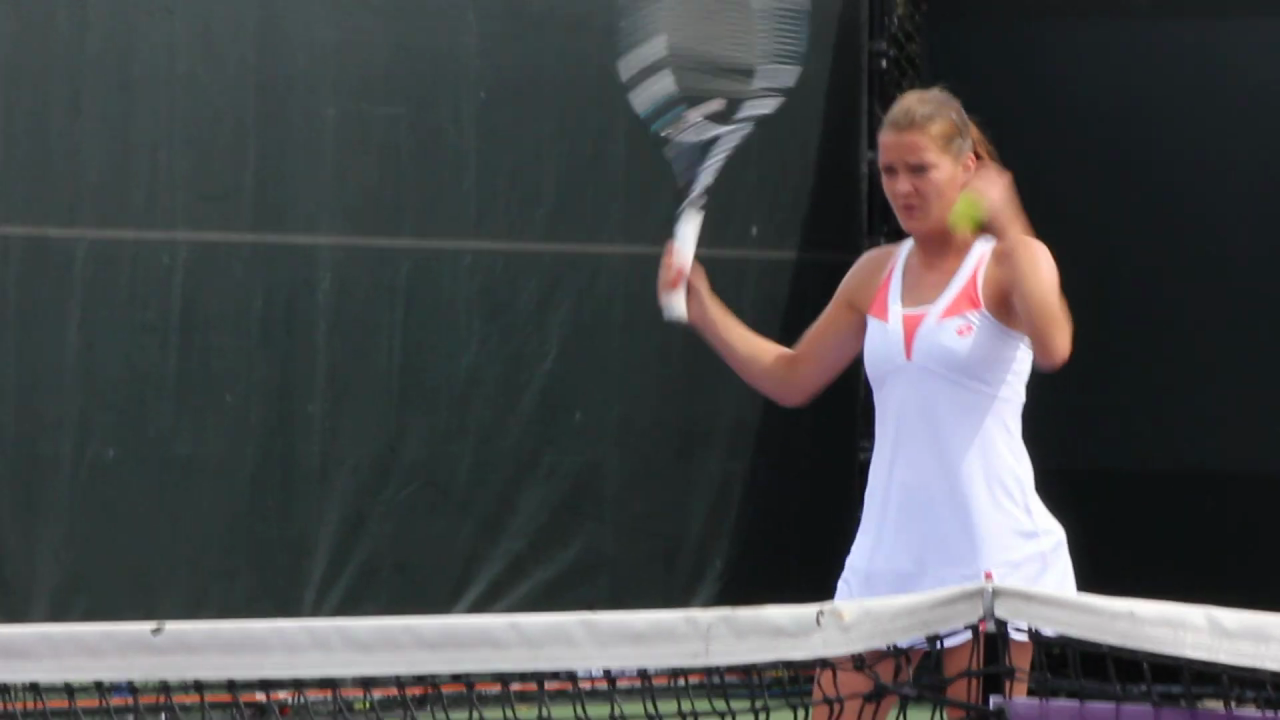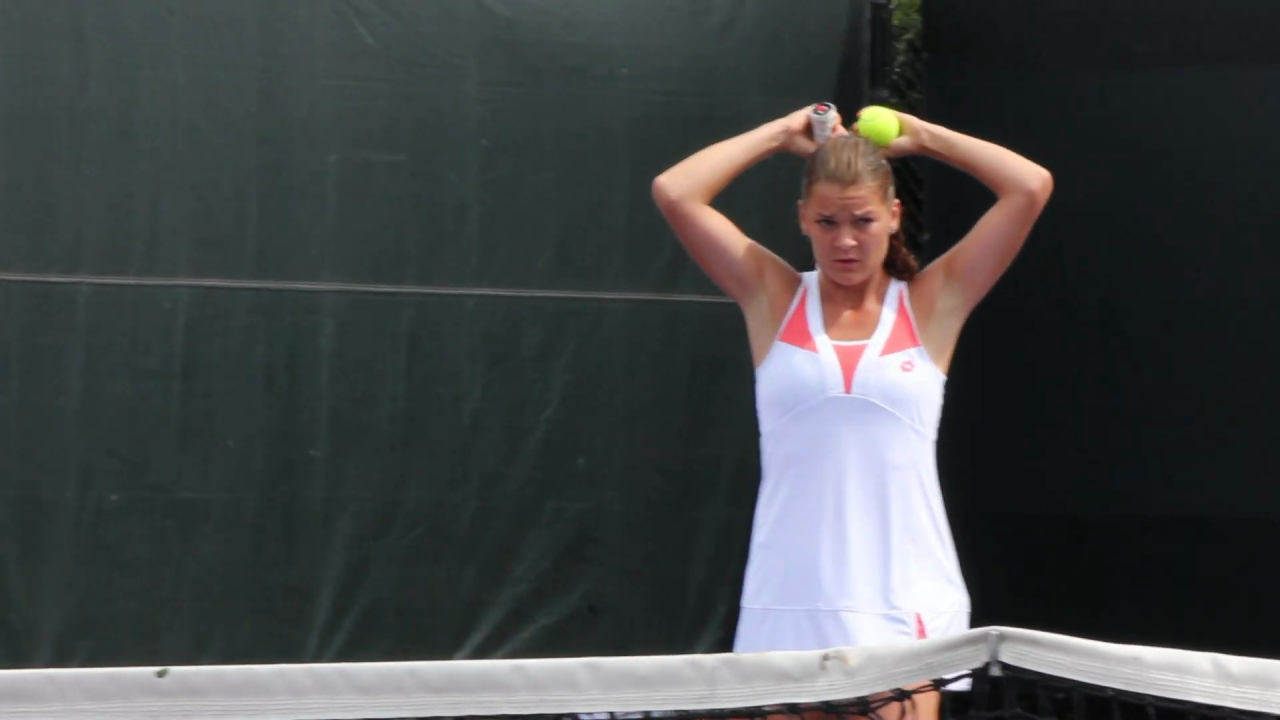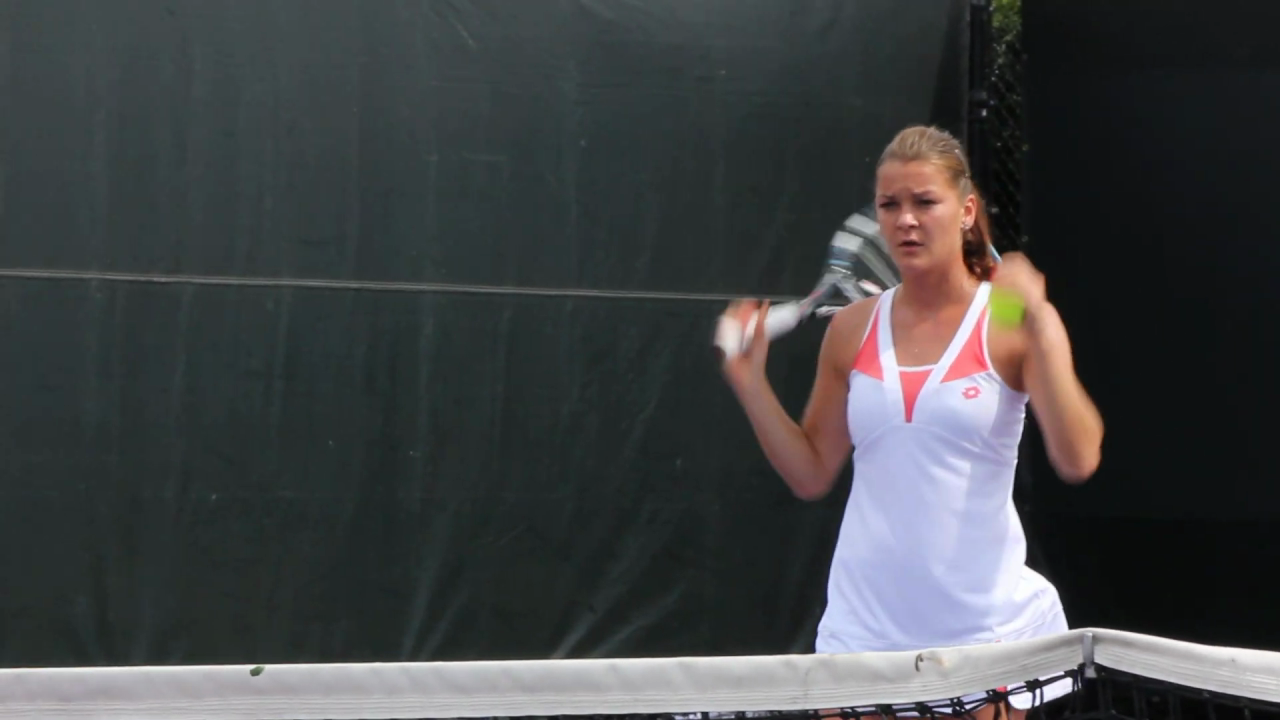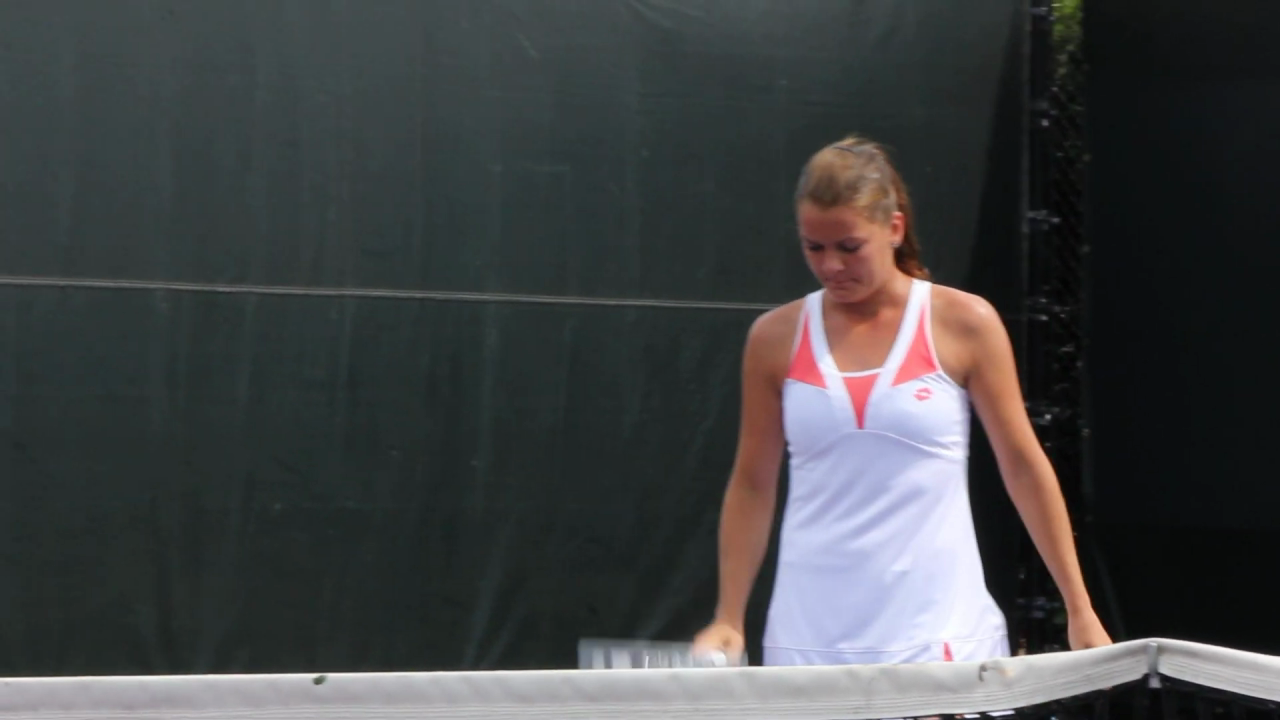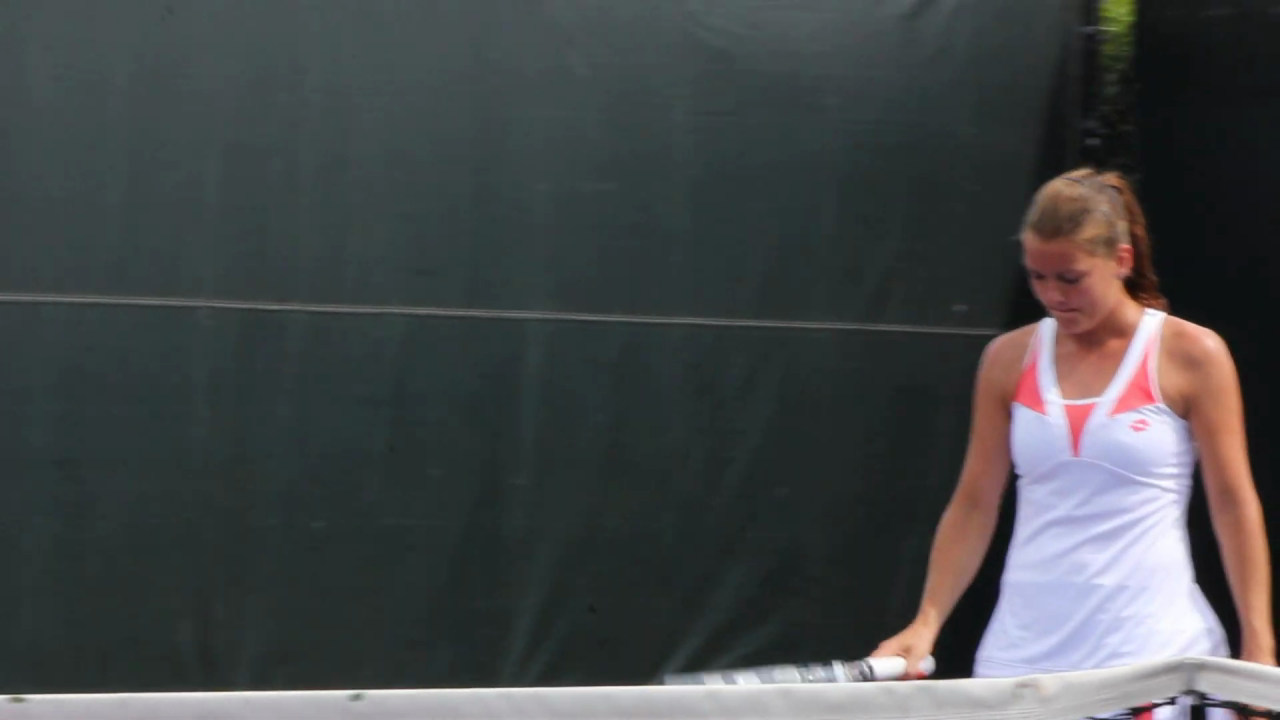
dt=1s
person 1, frame 1
left shoulder: (1011, 260)
right shoulder: (873, 272)
left elbow: (1054, 348)
right elbow: (790, 381)
left wrist: (1009, 222)
right wrist: (702, 305)
left hip: (992, 559)
right hip: (884, 554)
person 1, frame 2
left shoulder: (930, 305)
right shoulder: (773, 298)
left elbow: (1032, 186)
right elbow: (673, 192)
left wrist: (920, 136)
right wrist: (783, 133)
left hip: (902, 608)
right hip: (790, 604)
person 1, frame 3
left shoulder: (1017, 326)
right shoulder: (852, 327)
left elbow: (1079, 460)
right elbow: (812, 476)
left wrist: (1040, 331)
right wrist: (750, 381)
left hip: (982, 627)
right hip: (863, 625)
person 1, frame 4
left shoulder: (965, 323)
right shoulder: (775, 336)
left elbow: (1024, 467)
right elbow: (752, 483)
left wrist: (1079, 609)
right wrist: (728, 617)
left hip: (939, 632)
right hip: (809, 636)
person 1, frame 5
left shoulder: (1191, 355)
right shoulder: (1009, 359)
left elbow: (1235, 504)
right elbow: (974, 505)
left wrist: (1258, 645)
right wrist: (926, 624)
left hip: (1152, 653)
right hip: (1026, 651)
